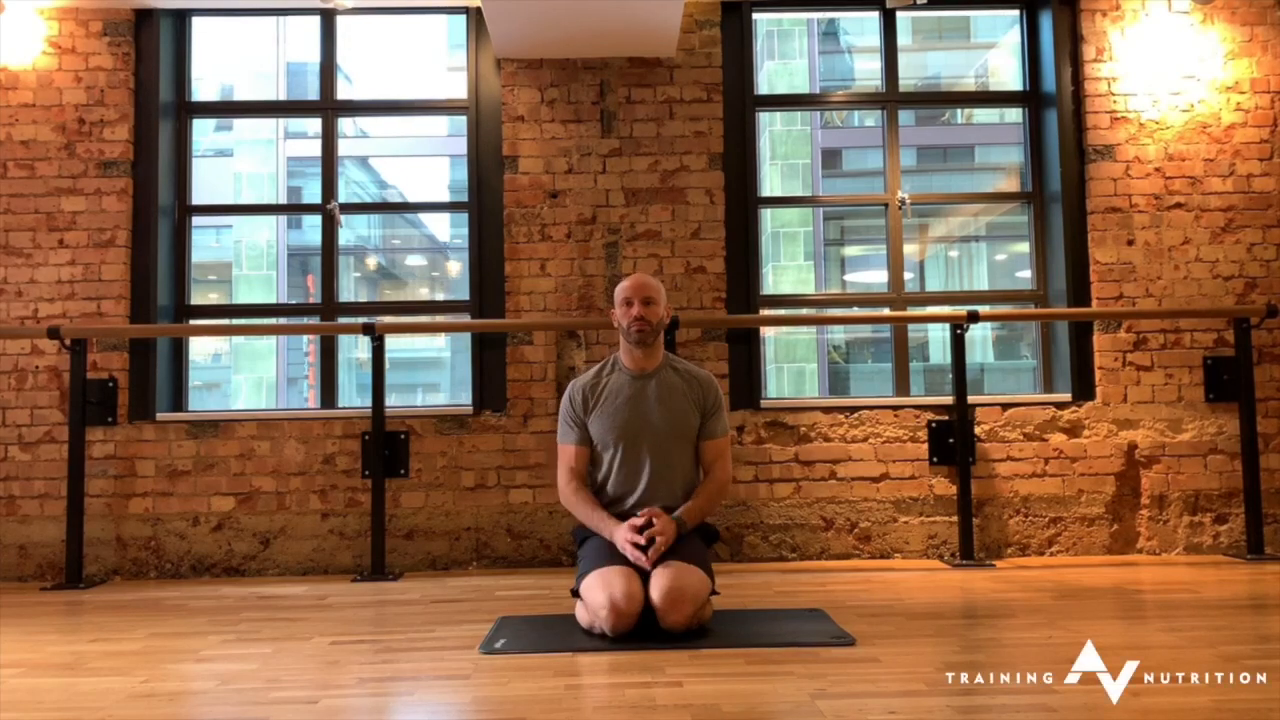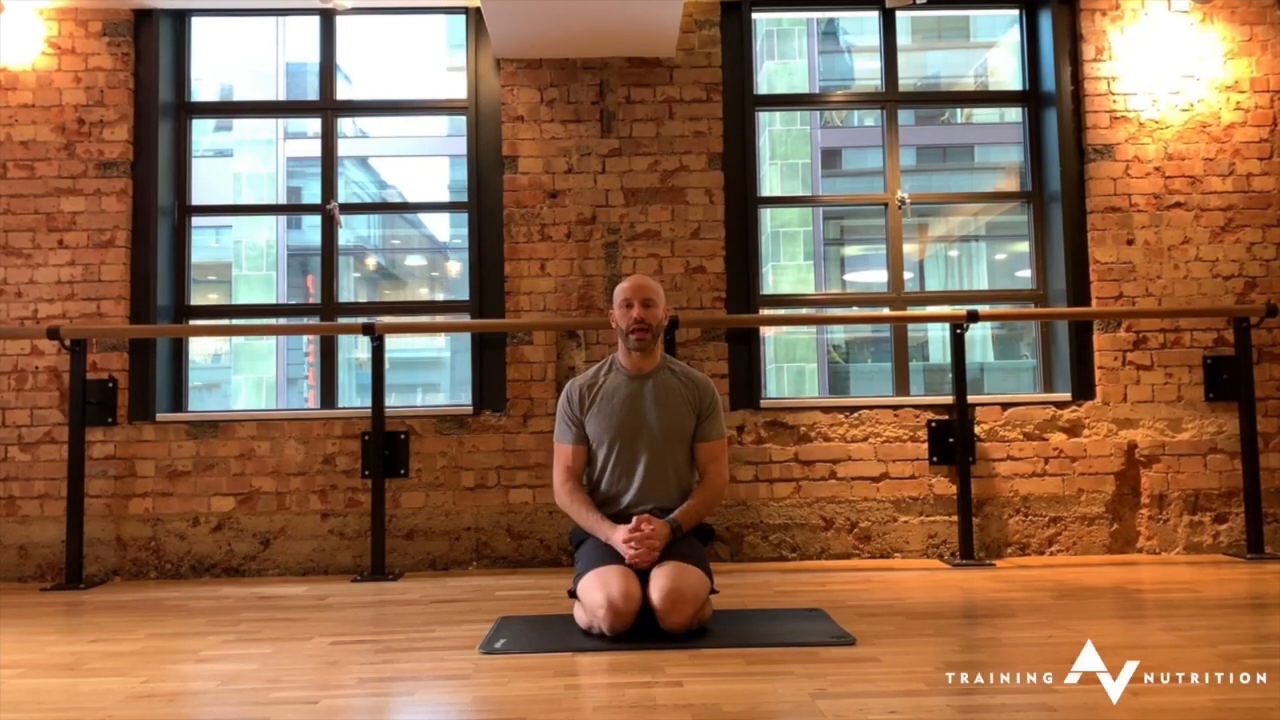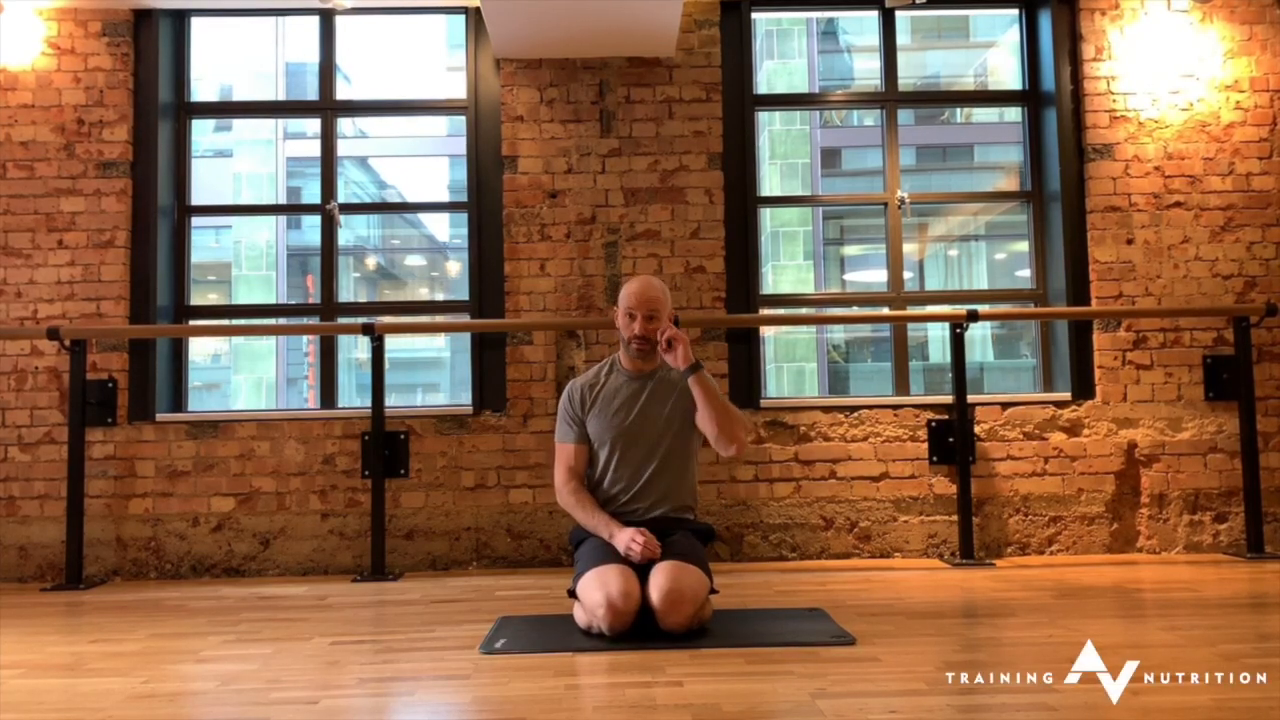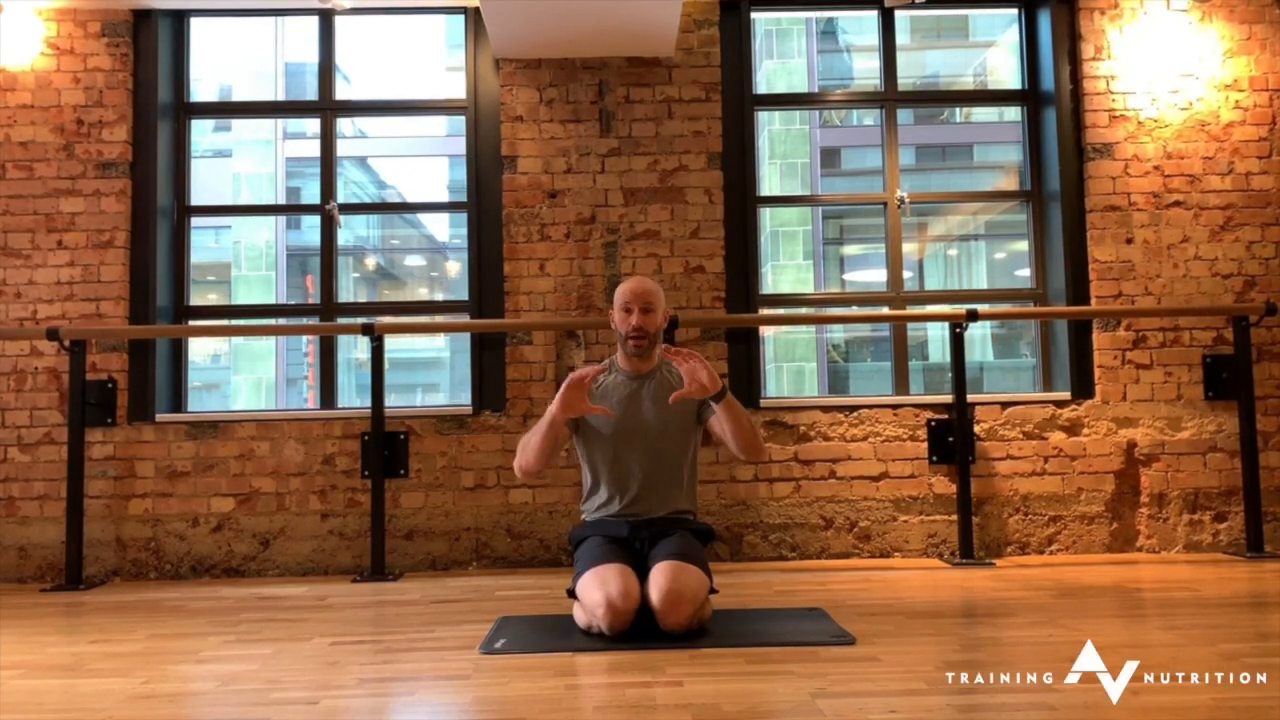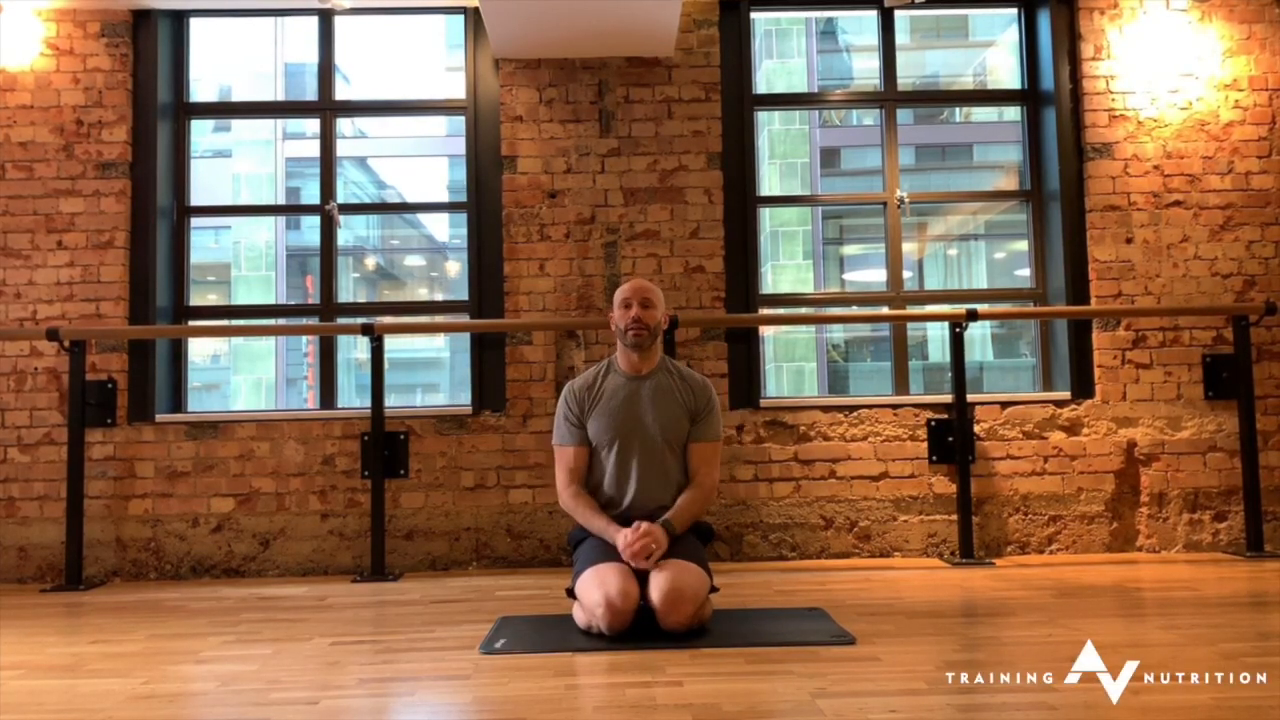
dt=0.7s
person 1, frame 1
left shoulder: (701, 386)
right shoulder: (583, 391)
left elbow: (718, 474)
right elbow: (570, 483)
left wrist: (675, 522)
right wrist: (615, 529)
left hip: (679, 529)
right hip: (608, 530)
left knee: (675, 608)
right knee: (616, 611)
right ankle: (588, 597)
person 1, frame 2
left shoulder: (698, 388)
right shoulder: (580, 391)
left elbow: (715, 478)
right elbow: (565, 484)
left wrist: (669, 527)
right wrist: (612, 533)
left hip: (677, 529)
right hip: (604, 530)
left knee: (676, 608)
right knee: (614, 610)
right ankle: (588, 597)
person 1, frame 3
left shoulder: (689, 383)
right shoulder: (581, 391)
left elbow: (733, 444)
right elbow: (567, 484)
left wrist: (690, 367)
right wrist: (615, 532)
left hip: (676, 527)
right hip: (605, 530)
left knee: (675, 608)
right knee: (614, 609)
left ankle: (651, 592)
right ankle: (588, 596)
person 1, frame 4
left shoulder: (689, 385)
right shoulder: (582, 389)
left elbow: (753, 451)
right elbow: (525, 467)
left wrist: (718, 394)
right wrist: (556, 413)
left hip: (673, 527)
right hip: (605, 528)
left knee: (674, 609)
right knee: (612, 609)
left ankle: (657, 592)
right ankle: (588, 598)
person 1, frame 5
left shoulder: (696, 390)
right shoulder: (579, 392)
left elbow: (705, 482)
right elbow: (568, 489)
left wrist: (664, 529)
right wrist: (617, 534)
left hip: (673, 531)
right hip: (603, 531)
left knee: (675, 608)
right knee: (612, 609)
right ankle: (587, 596)
